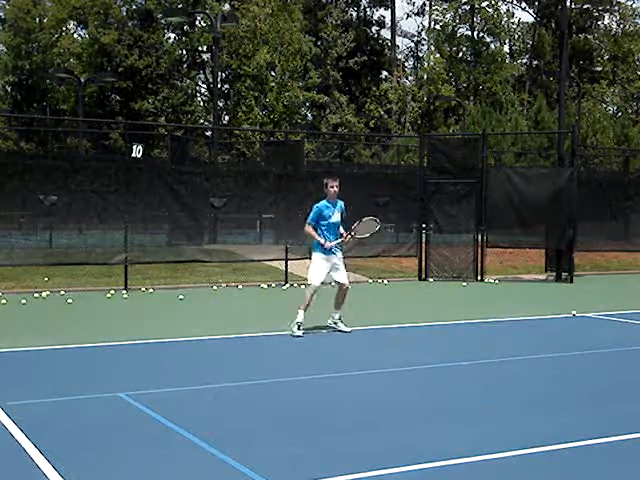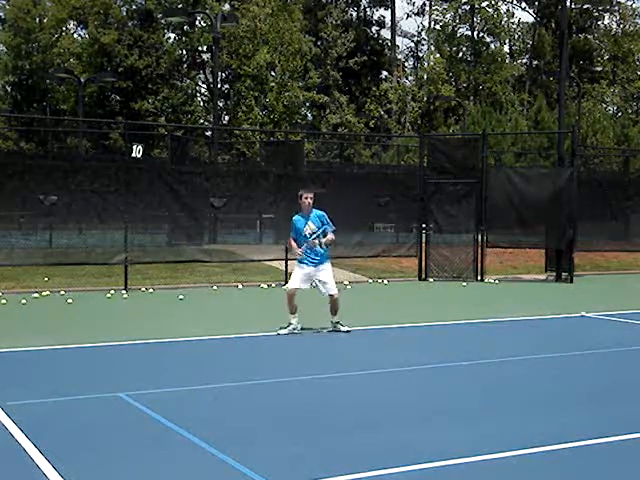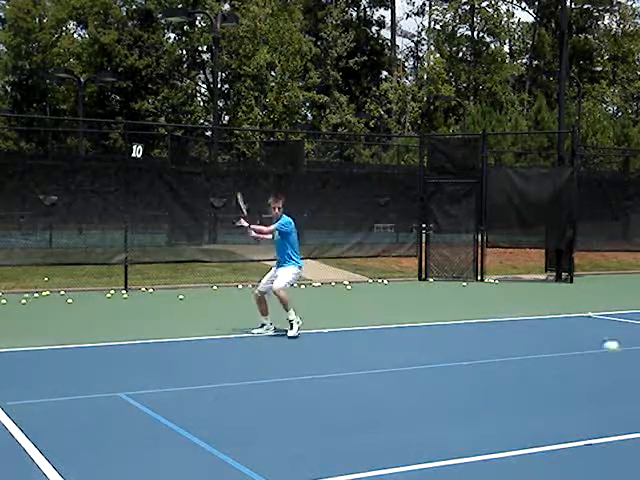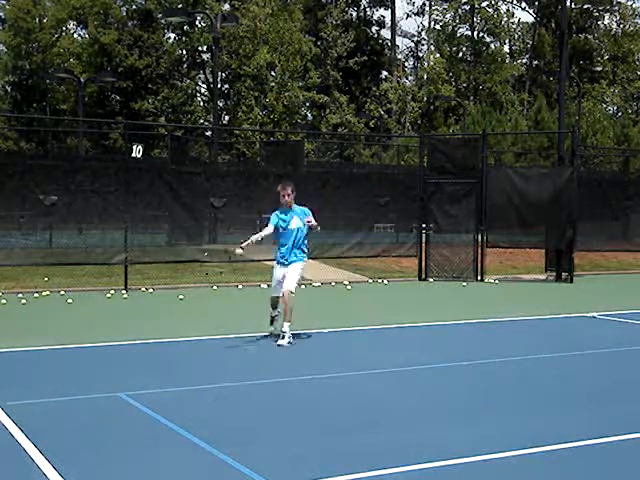
dt=0.4s
person 1, frame 1
left shoulder: (341, 205)
right shoulder: (319, 207)
right elbow: (307, 227)
left wrist: (343, 232)
right wrist: (323, 242)
left hip: (336, 253)
right hip: (321, 254)
left knee: (344, 285)
right knee: (313, 286)
left ankle: (334, 320)
right ankle: (298, 321)
person 1, frame 2
left shoulder: (321, 215)
right shoulder: (295, 220)
left elbow: (332, 237)
right elbow: (293, 239)
left wrist: (320, 242)
right wrist: (295, 249)
left hip: (321, 263)
right hip: (303, 263)
left knee: (334, 296)
right knee: (290, 290)
left ankle: (335, 322)
right ankle: (294, 323)
person 1, frame 3
left shoulder: (286, 221)
right shoulder: (274, 222)
left elbow: (267, 230)
left wrist: (248, 225)
right wrist: (257, 235)
left hip: (292, 266)
right hip: (279, 266)
left knee: (277, 287)
right knee: (259, 292)
left ankle: (293, 320)
right ankle: (267, 325)
person 1, frame 4
left shoulder: (304, 211)
right shoulder: (276, 215)
left elbow: (315, 228)
right elbow: (268, 230)
left wrist: (314, 226)
right wrist: (253, 238)
left hip: (297, 260)
right hip: (280, 261)
left knee: (287, 293)
right knee: (275, 296)
left ankle: (286, 332)
right ankle: (275, 313)
